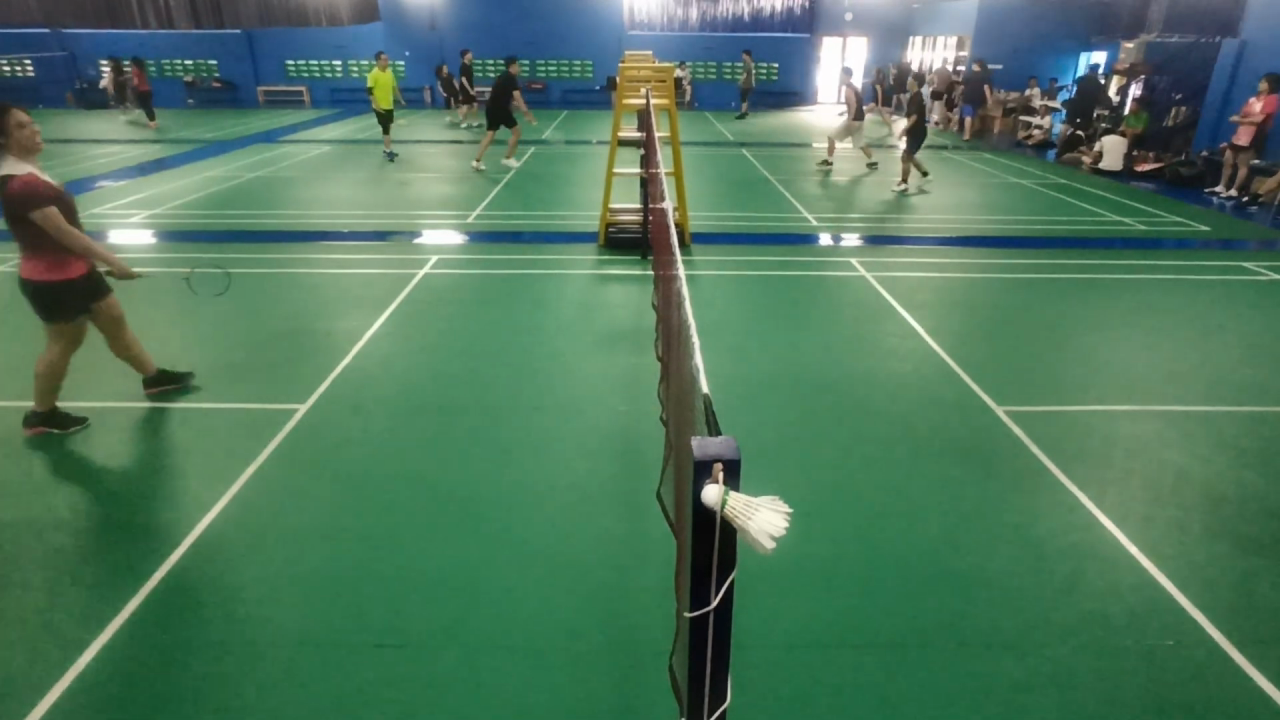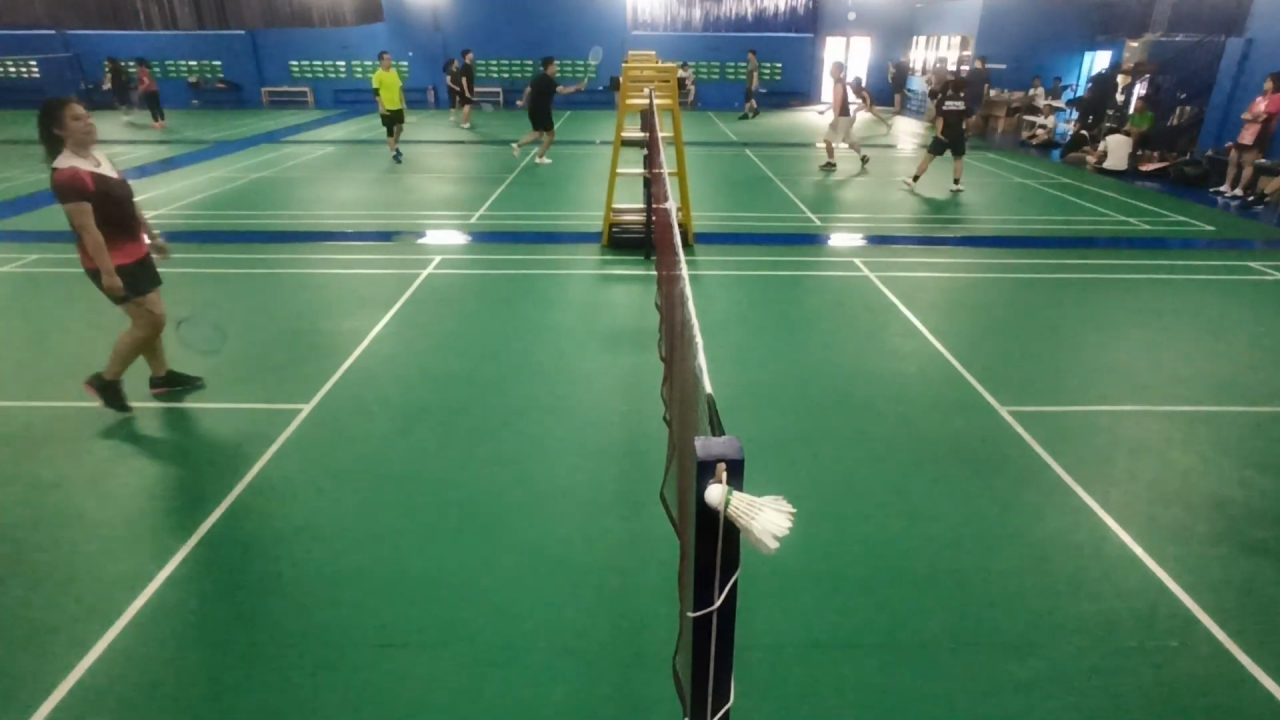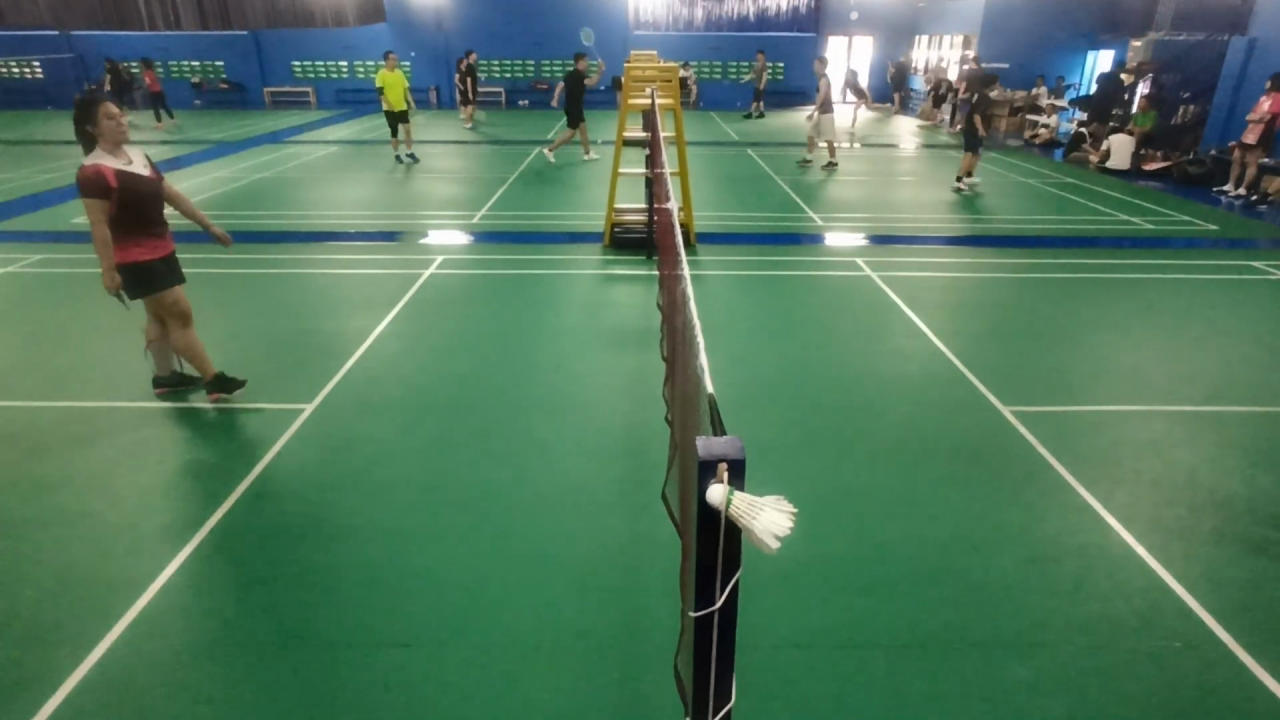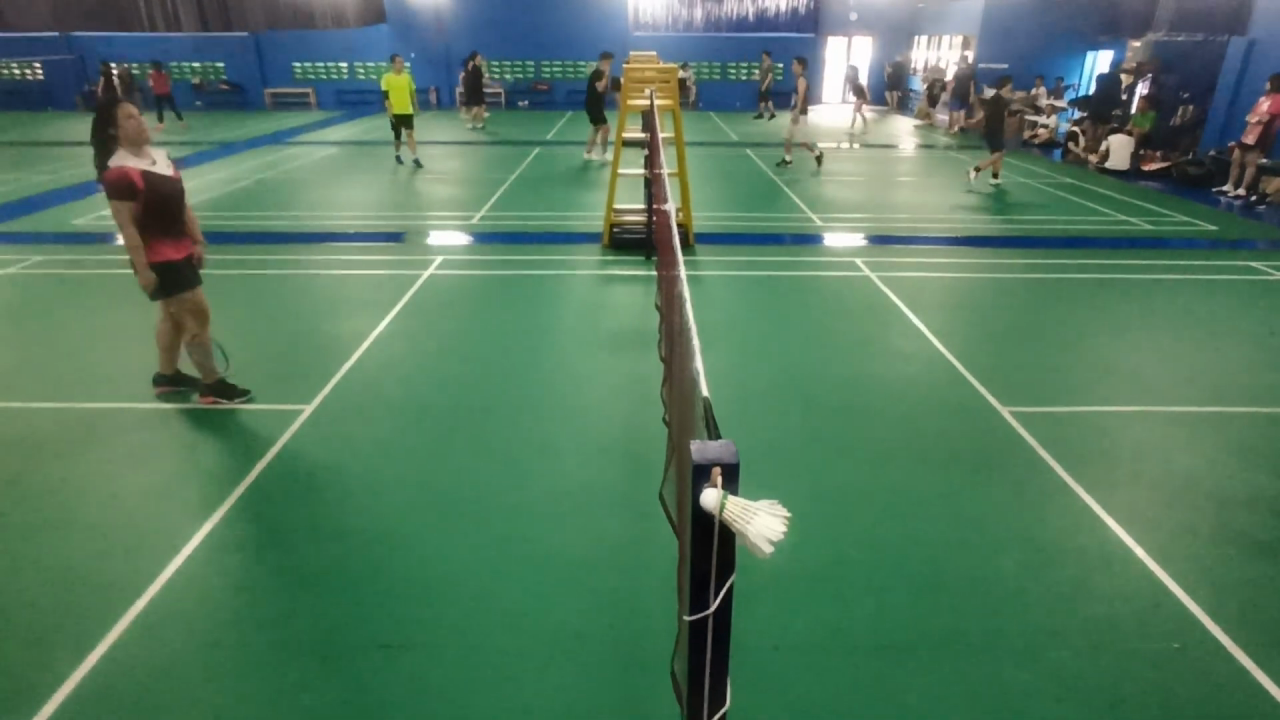
dt=0.3s
person 1, frame 1
left shoulder: (27, 173)
right elbow: (63, 231)
right wrist: (110, 260)
left hip: (74, 271)
right hip: (53, 280)
left knee: (115, 322)
right knee: (65, 342)
left ankle: (153, 377)
right ankle: (41, 416)
person 1, frame 2
left shoulder: (99, 158)
right shoulder: (68, 176)
left elbow: (127, 205)
right elbow: (87, 229)
left wrist: (152, 236)
right wrist: (107, 272)
left hip: (135, 252)
right hip: (112, 264)
left knee: (153, 316)
right knee: (150, 321)
left ankle: (162, 376)
right ankle: (107, 380)
person 1, frame 3
left shoulder: (139, 156)
right shoulder: (93, 173)
left elbow: (172, 195)
right elbow: (99, 227)
left wrist: (210, 226)
right wrist: (109, 271)
left hip: (161, 250)
right hip: (134, 260)
left knee: (160, 314)
right knee: (181, 315)
left ankle: (165, 375)
right ankle: (214, 381)
person 1, frame 4
left shoulder: (161, 157)
right shoulder: (118, 173)
left elbow: (182, 206)
right elbow: (126, 227)
left wrist: (199, 242)
right wrist: (142, 269)
left hip: (180, 251)
right hip: (157, 259)
left knee: (174, 313)
right knee: (198, 315)
left ankle: (167, 375)
right ankle: (212, 385)
